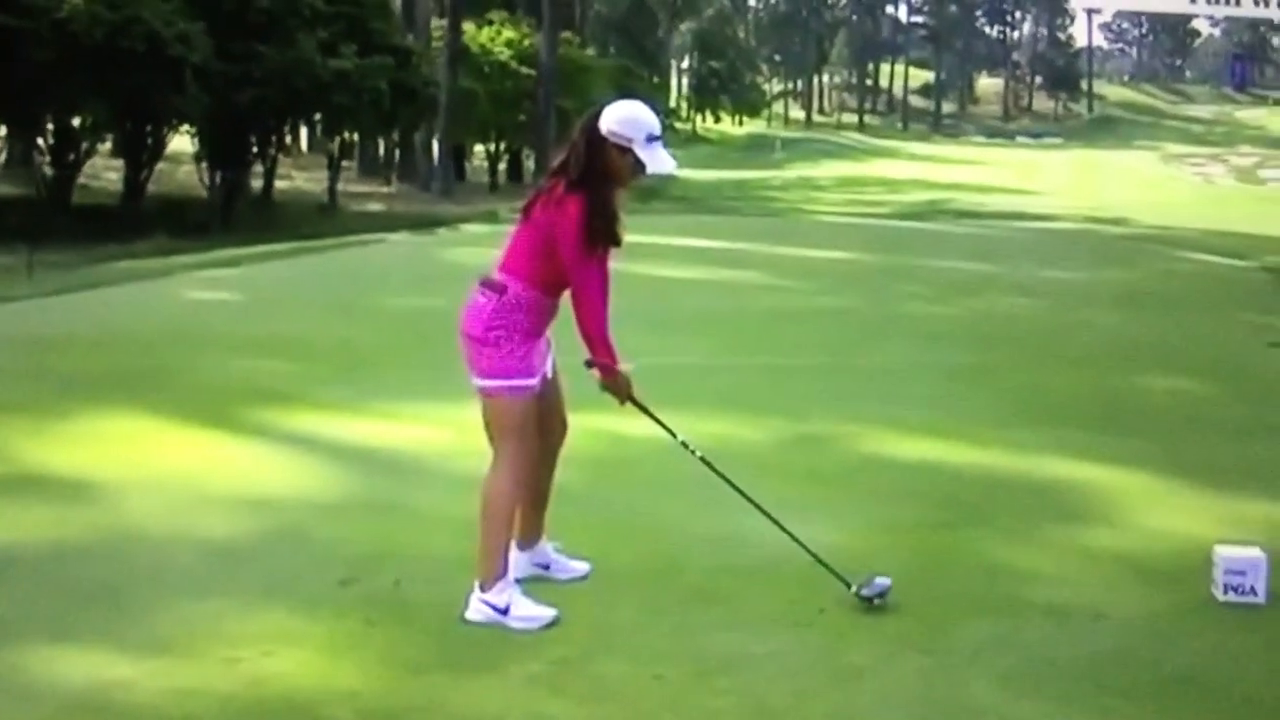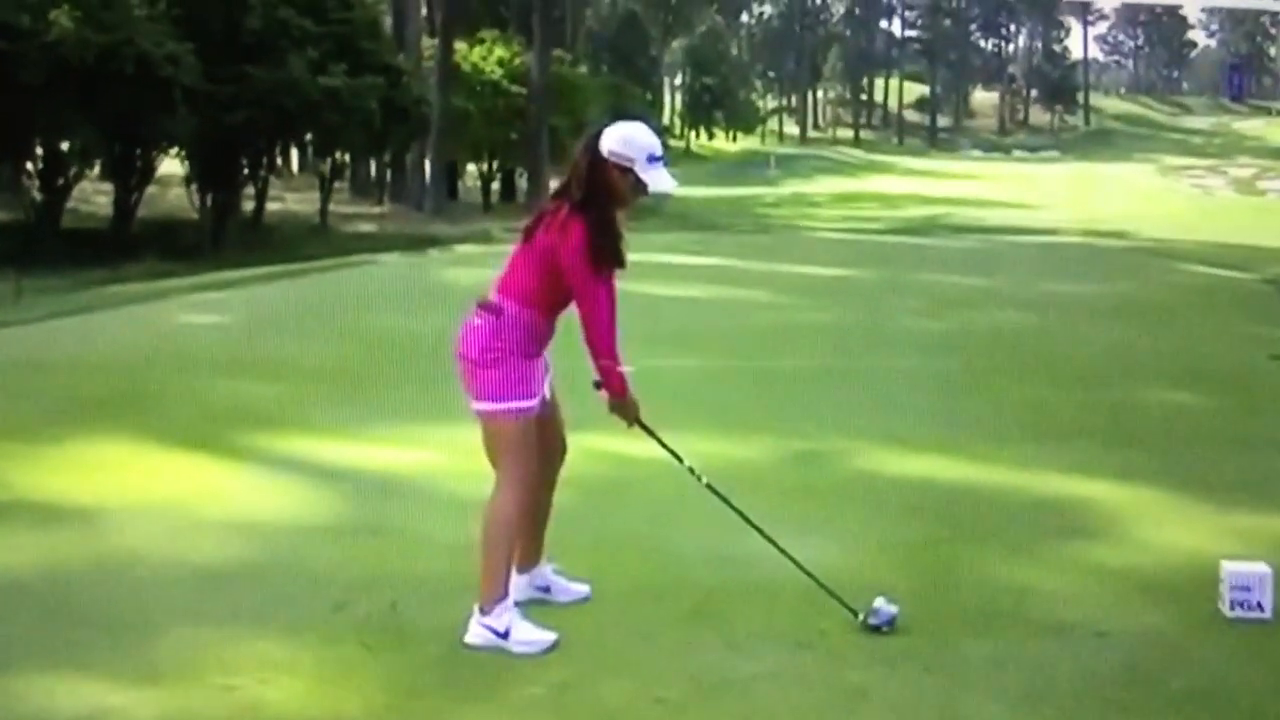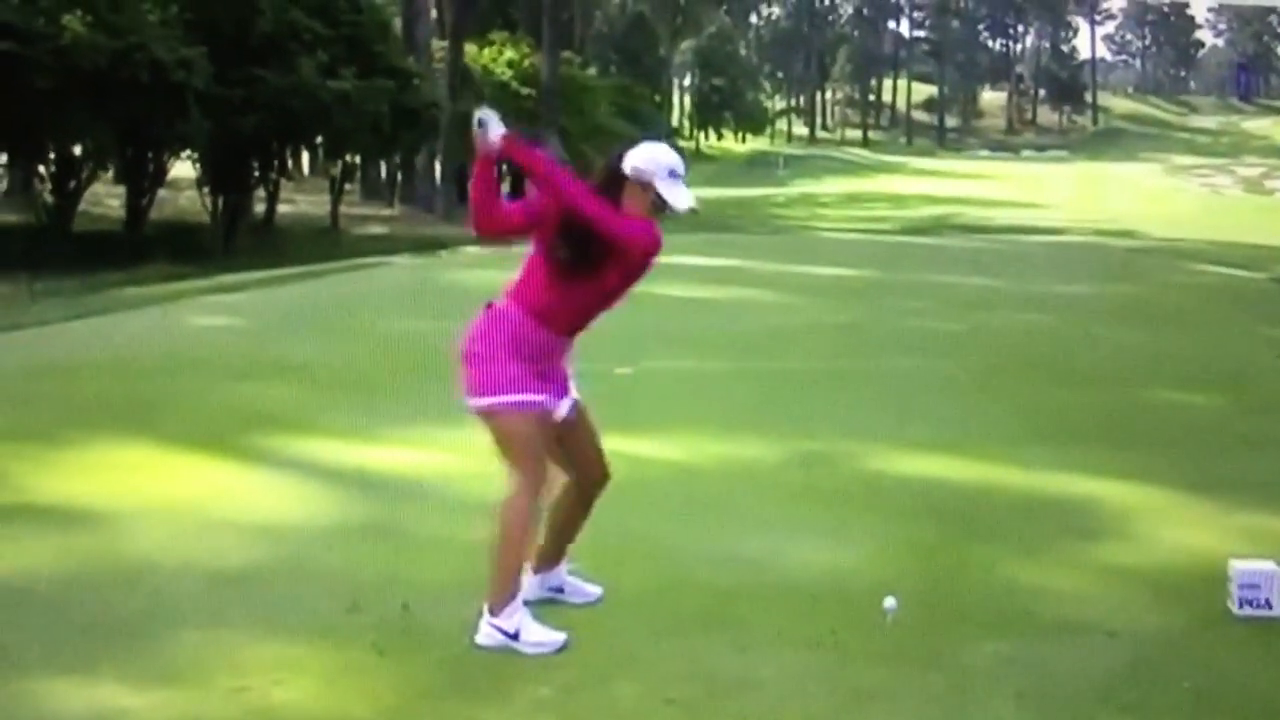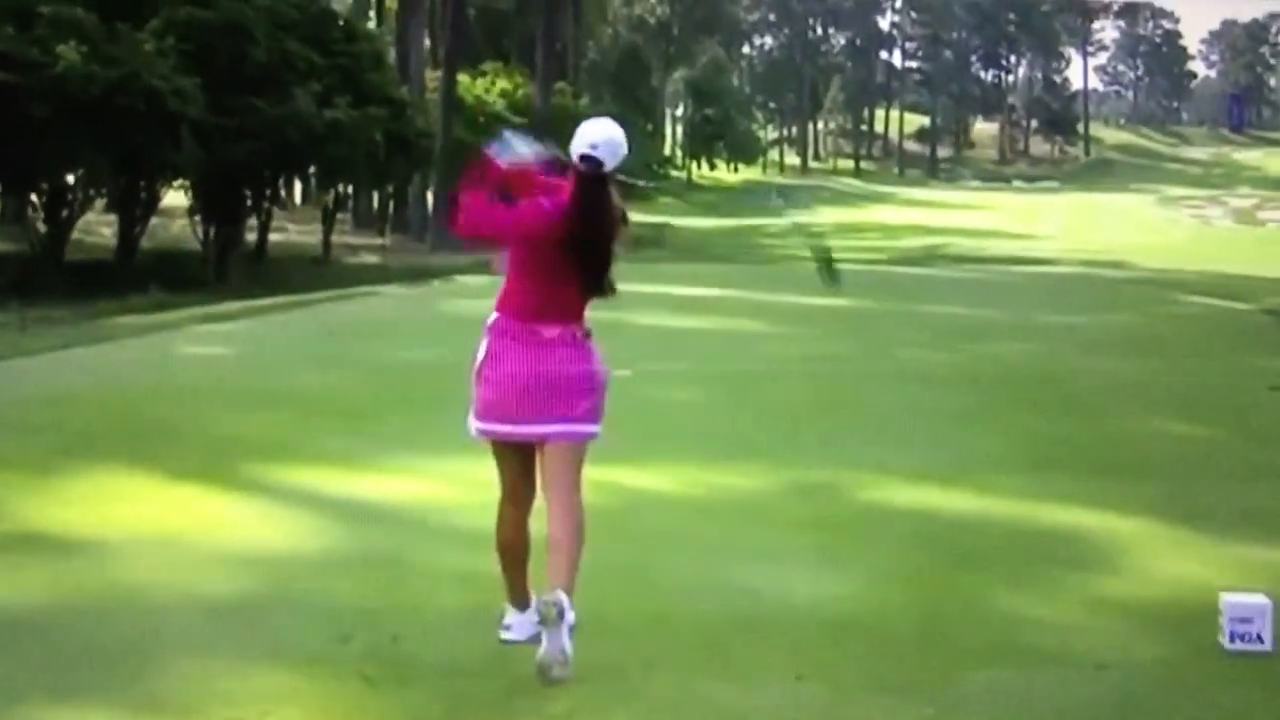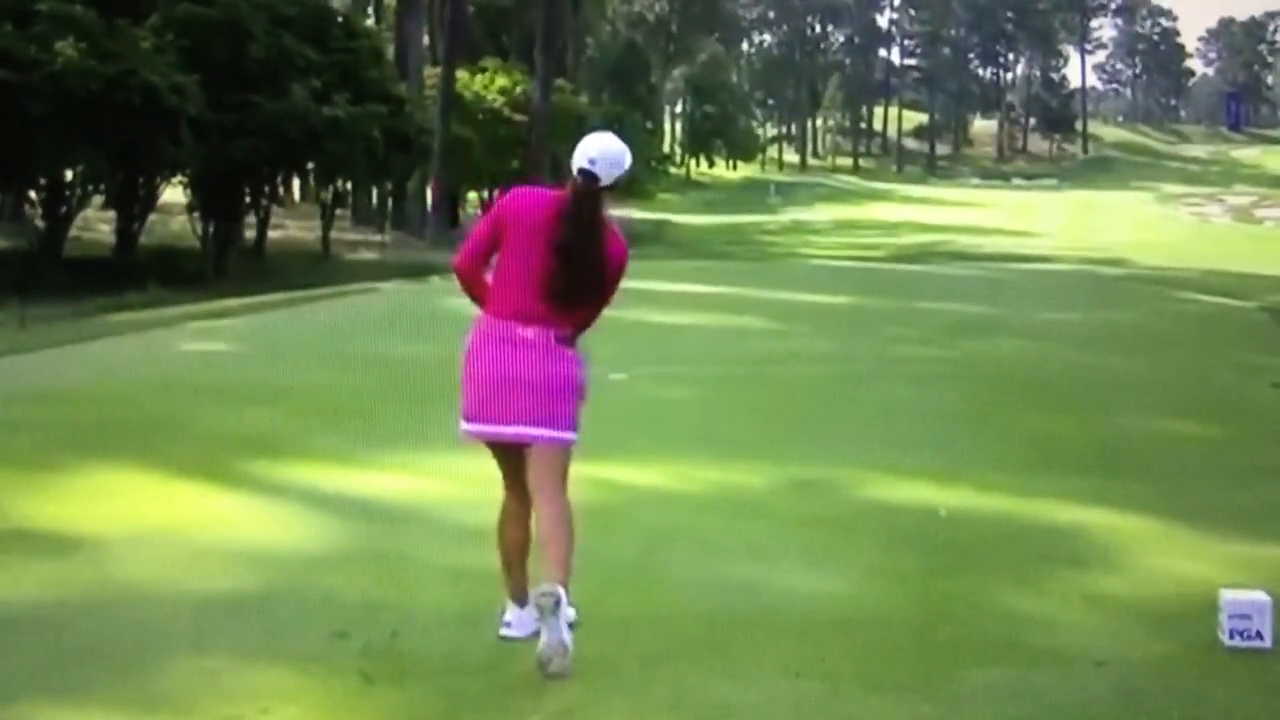
dt=1s
person 1, frame 1
left shoulder: (591, 198)
right shoulder: (570, 204)
left elbow: (594, 282)
right elbow: (584, 292)
left wrist: (605, 357)
right wrist: (607, 365)
left hip: (527, 325)
right hip: (501, 325)
left knee: (551, 433)
right knee: (513, 455)
left ankle: (529, 550)
right ankle: (490, 592)
person 1, frame 2
left shoulder: (594, 218)
right shoulder: (574, 226)
left elbow: (603, 299)
right elbow: (592, 312)
left wrist: (612, 374)
right wrist: (617, 386)
left hip: (523, 345)
right hip: (499, 345)
left knee: (550, 455)
right knee: (516, 476)
left ankle: (529, 572)
right ankle: (491, 616)
person 1, frame 3
left shoulder: (643, 241)
right shoulder: (562, 206)
left elbow: (584, 206)
right elbow: (489, 225)
left wrist: (517, 149)
right wrist: (488, 157)
left hip: (545, 362)
right hip: (500, 347)
left knee: (592, 473)
right knee: (533, 477)
left ankle: (544, 572)
right ankle: (500, 617)
person 1, frame 4
left shoulder: (552, 212)
right shoulder: (602, 213)
left elbow: (470, 222)
left wrist: (497, 165)
right wrist: (519, 168)
left hip: (511, 354)
right hip: (570, 360)
left knee: (515, 496)
right knee: (564, 493)
left ankle: (519, 612)
right ankle: (559, 600)
person 1, frame 5
left shoulder: (518, 201)
right shoulder: (612, 246)
left elbow: (465, 267)
right elbow: (582, 318)
left hip: (492, 353)
right hip: (552, 364)
left knee: (516, 491)
right knee: (549, 494)
left ankle: (518, 608)
right ankle: (554, 597)
